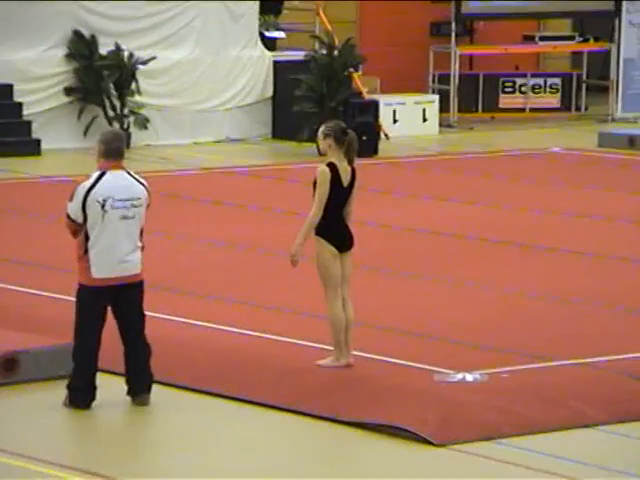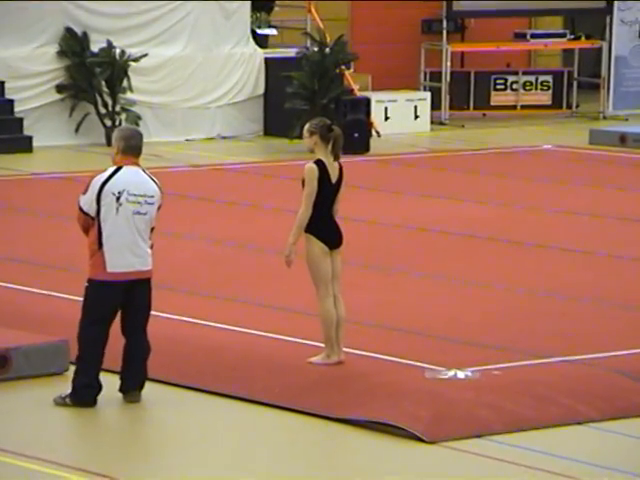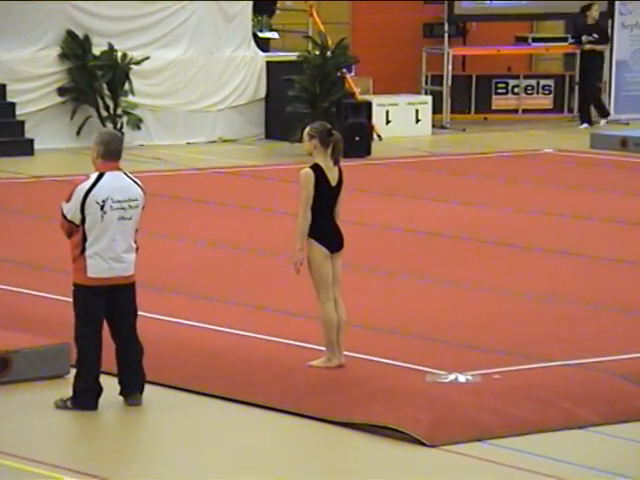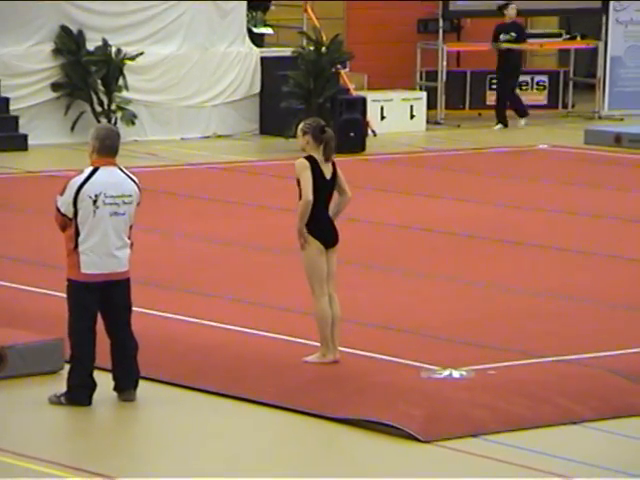
dt=1s
person 1, frame 1
left shoulder: (88, 188)
right shoulder: (141, 187)
left elbow: (73, 227)
left hip: (96, 274)
right hip: (131, 273)
left knee: (87, 337)
right knee: (134, 333)
left ankle: (80, 395)
right ankle: (140, 390)
person 1, frame 2
left shoulder: (103, 182)
right shoulder: (153, 186)
left elbow: (84, 221)
left hip: (107, 270)
right hip: (141, 269)
left knee: (93, 333)
right knee: (136, 332)
left ankle: (84, 392)
right ankle: (133, 387)
person 1, frame 3
left shoulder: (87, 189)
right shoulder: (136, 188)
left elbow: (67, 227)
left hip: (91, 274)
right hip: (124, 273)
left knee: (88, 337)
right knee: (126, 333)
left ankle: (85, 396)
right ankle: (133, 389)
person 1, frame 4
left shoulder: (80, 183)
right shoulder: (132, 184)
left elbow: (61, 220)
left hip: (85, 270)
right hip: (119, 269)
left knee: (82, 333)
right knee: (121, 329)
left ankle: (79, 392)
right ankle: (127, 385)
person 2, frame 1
left shoulder: (325, 171)
right shoulder: (350, 170)
left elbow: (317, 212)
left wrist: (299, 242)
left hip: (328, 238)
right hip: (345, 235)
left knee: (333, 298)
right knee: (344, 296)
left ankle: (339, 355)
right ankle: (347, 352)
person 2, frame 2
left shoulder: (312, 168)
right shoulder: (337, 166)
left elbow: (306, 209)
left wrist: (291, 242)
left hip: (317, 235)
right hip: (334, 232)
left knee: (324, 295)
right knee: (335, 293)
left ankle: (330, 352)
right ankle: (338, 349)
person 2, frame 3
left shoulder: (309, 173)
right shoulder: (337, 170)
left elbow: (305, 214)
right elbow: (336, 210)
left wrist: (299, 248)
left hip: (319, 239)
right hip: (335, 235)
left knee: (325, 299)
right knee: (335, 296)
left ankle: (331, 355)
right ankle: (338, 353)
person 2, frame 4
left shoulder: (304, 163)
right shoulder: (330, 163)
left elbow: (307, 199)
right elbow: (346, 195)
left wrist: (300, 226)
left hip: (314, 233)
right hip: (330, 231)
left knee: (319, 294)
right knee: (330, 292)
left ankle: (326, 351)
right ankle: (333, 348)
